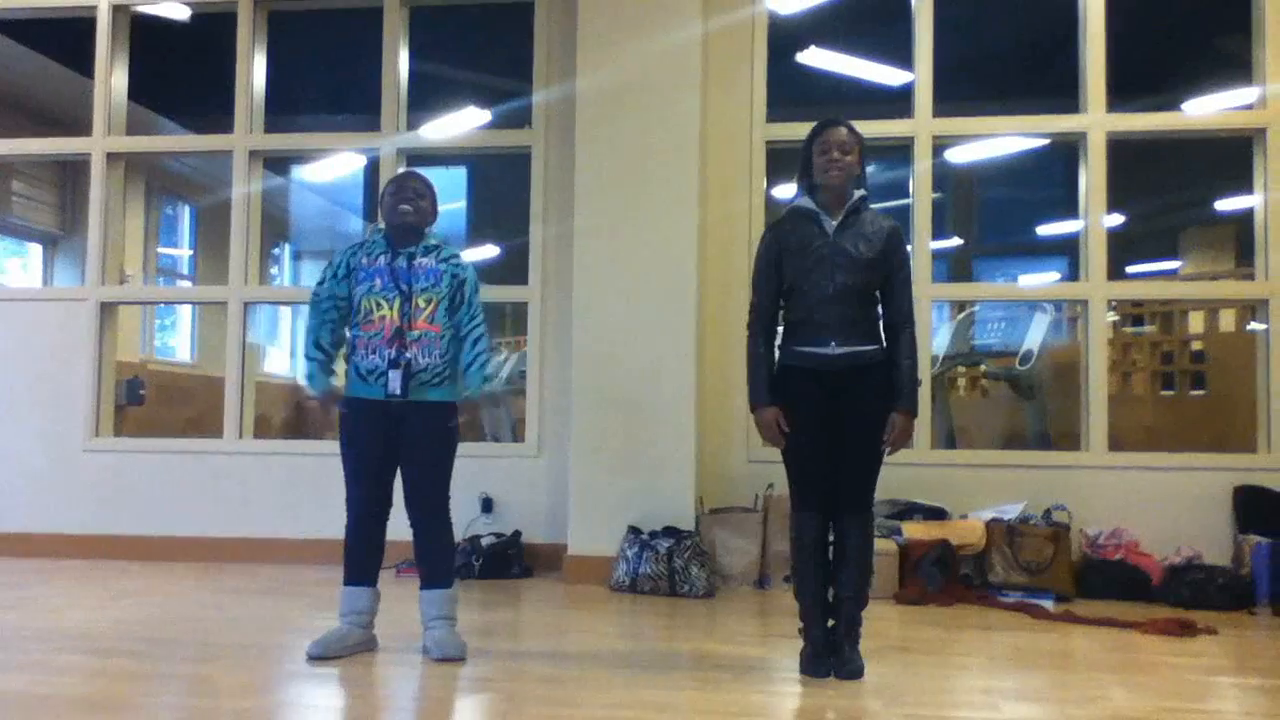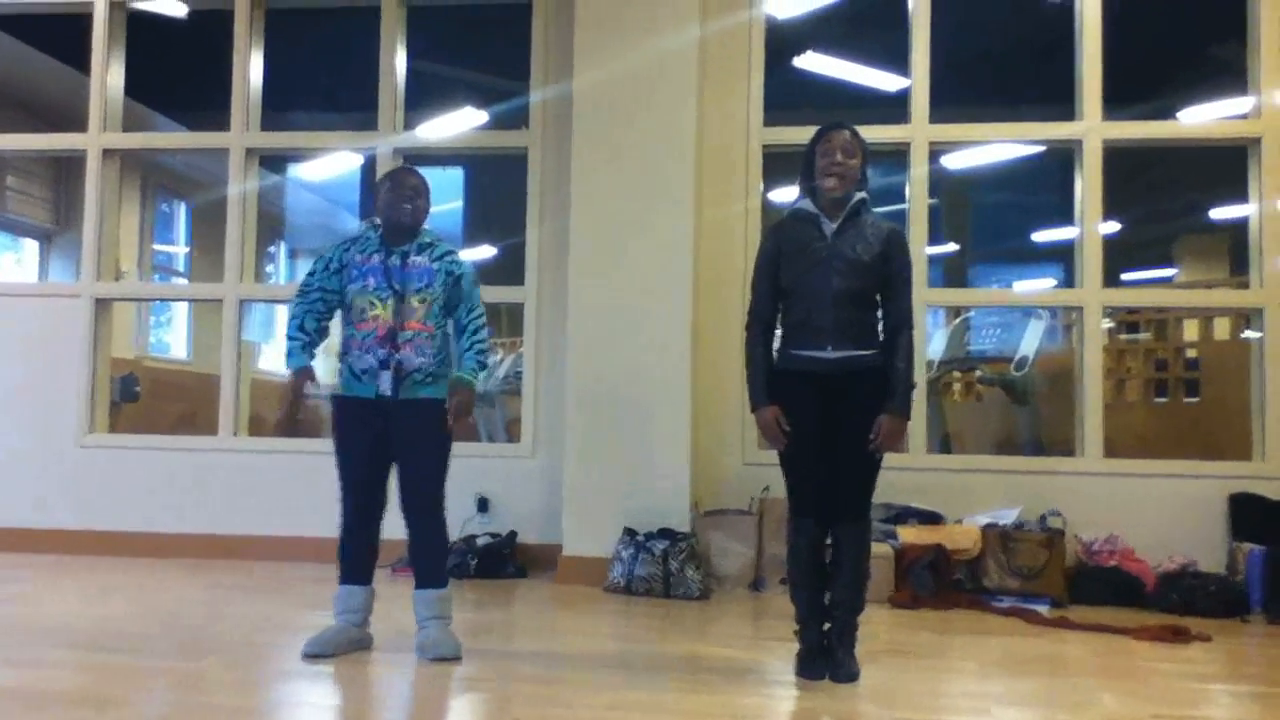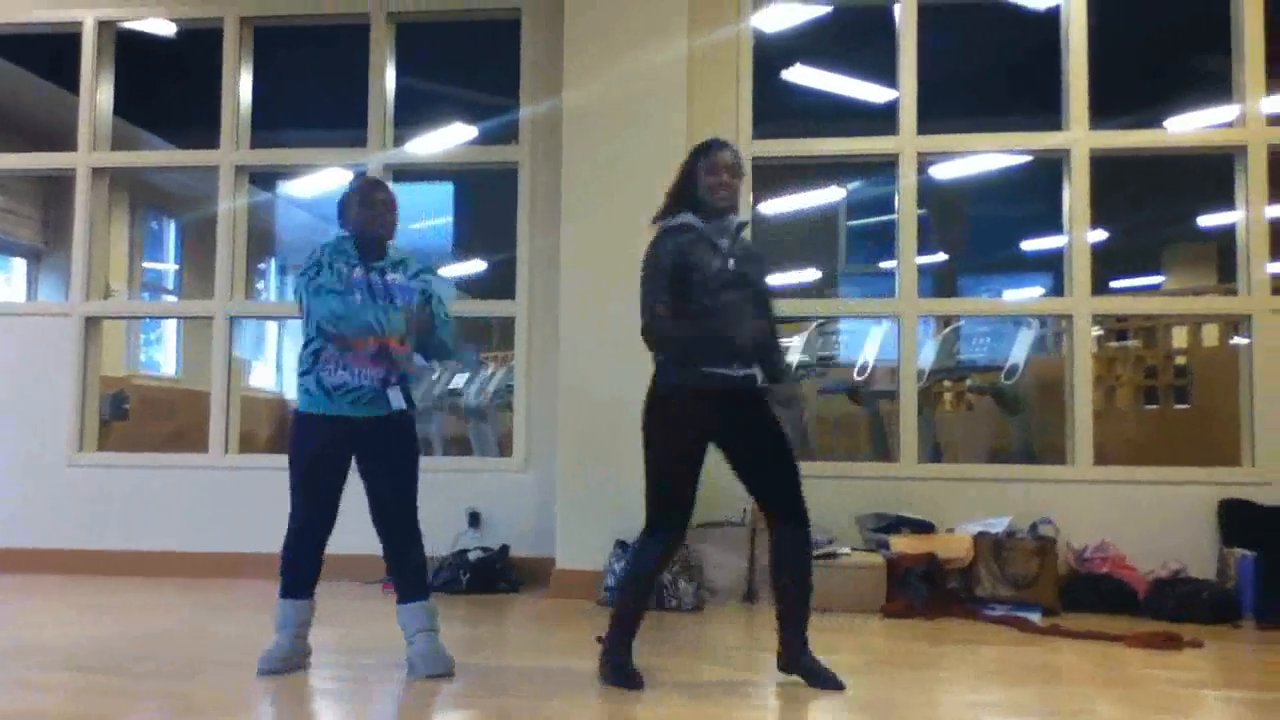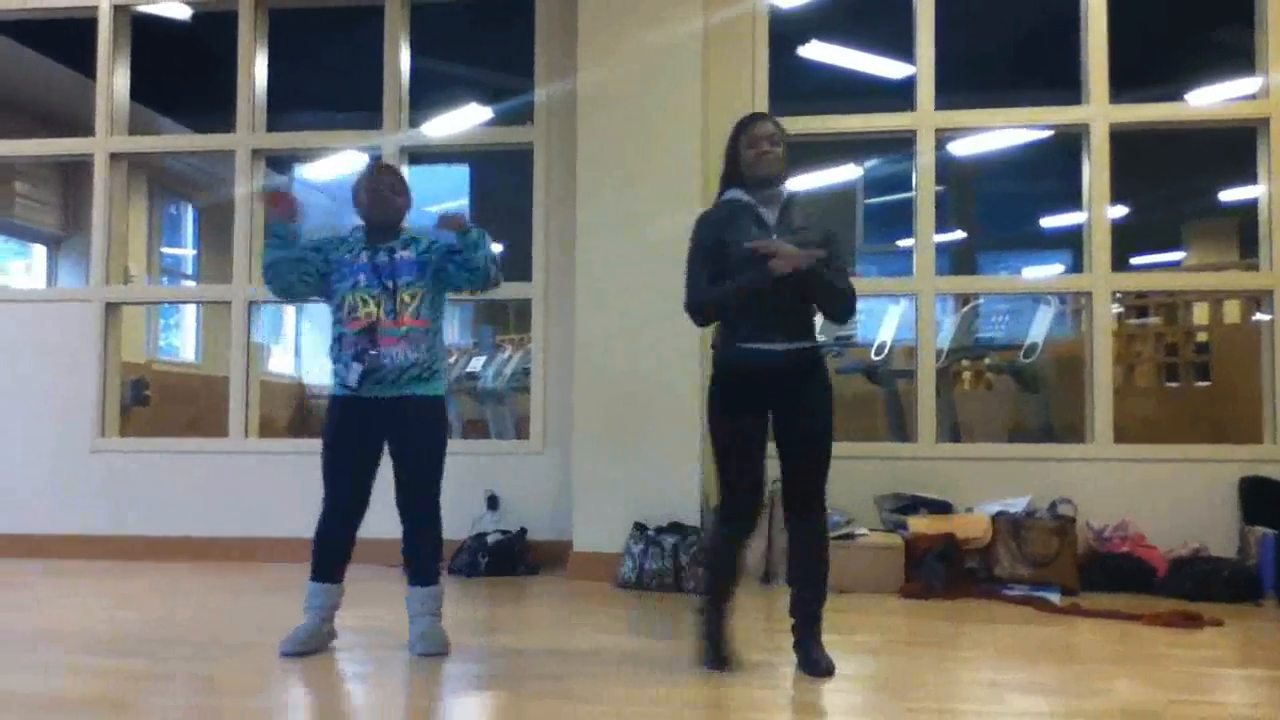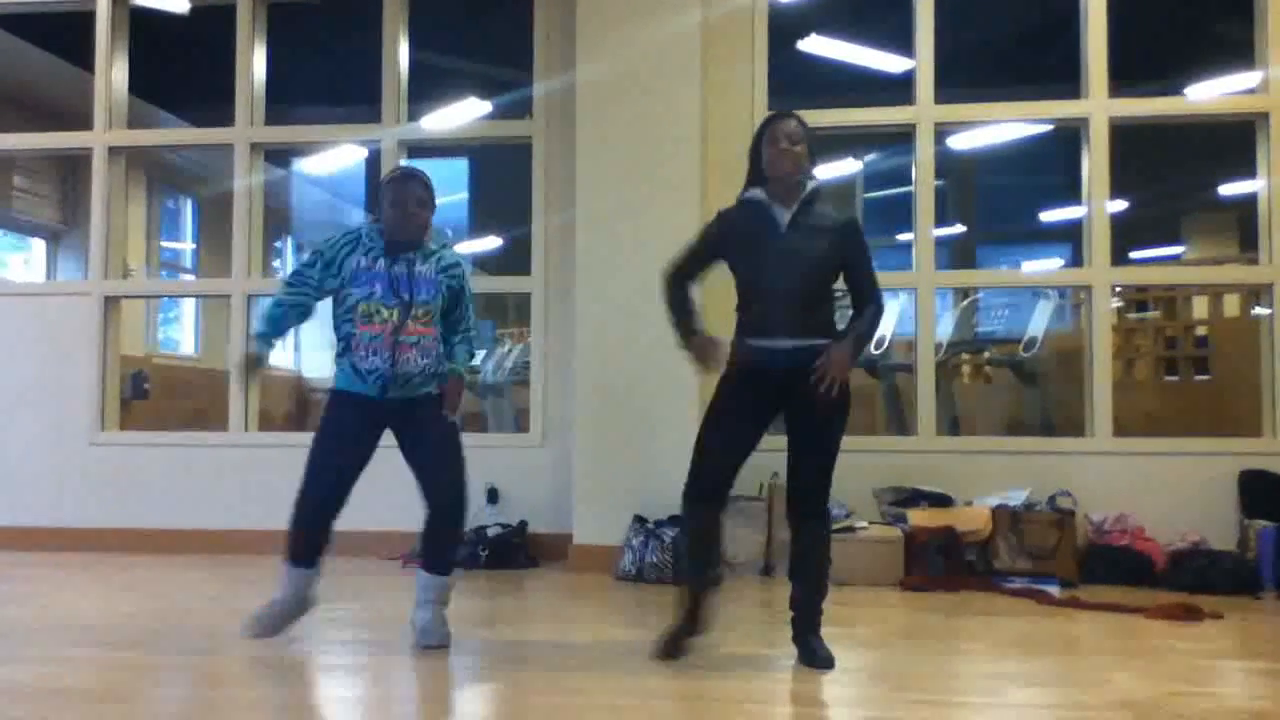
dt=1s
person 1, frame 1
left shoulder: (884, 232)
right shoulder: (782, 233)
left elbow: (901, 323)
right elbow: (761, 322)
left wrist: (905, 403)
right wrist: (761, 399)
left hip: (865, 381)
right hip: (801, 381)
left knee: (854, 510)
right knee: (809, 510)
left ankle: (847, 637)
right ankle: (815, 636)
person 1, frame 2
left shoulder: (885, 236)
right shoulder: (783, 234)
left elbow: (900, 327)
right elbow: (760, 323)
left wrist: (897, 406)
right wrist: (762, 399)
left hip: (861, 386)
right hip: (797, 385)
left knee: (851, 514)
right knee: (806, 513)
left ankle: (842, 641)
right ankle: (810, 638)
person 1, frame 3
left shoulder: (747, 254)
right shoulder: (671, 244)
left elbow: (762, 332)
right elbow: (656, 331)
left wrist: (775, 375)
right wrist: (731, 337)
left hip: (738, 397)
right hip: (681, 397)
left knee: (790, 515)
right knee: (666, 527)
left ankle: (794, 649)
right ankle: (616, 649)
person 1, frame 4
left shoulder: (811, 229)
right shoulder: (715, 224)
left elbow: (843, 308)
right elbow: (698, 306)
left wrist: (803, 263)
right wrist: (767, 272)
left hip: (801, 374)
right hip: (737, 374)
left knee: (806, 504)
right knee: (741, 503)
left ankle: (808, 636)
right ankle: (713, 622)
person 1, frame 5
left shoulder: (841, 225)
right shoulder: (737, 223)
left elbow: (869, 303)
right elbow: (678, 278)
left wrist: (848, 345)
right wrist: (692, 334)
left hip: (819, 374)
right hip: (752, 370)
left knee: (809, 505)
right knee: (704, 490)
left ankle: (808, 629)
right ankle: (690, 614)
person 2, frame 1
left shoulder: (453, 267)
right shoulder: (352, 260)
left elbow: (472, 332)
right elbow: (325, 321)
left wrist: (469, 388)
right wrist: (320, 379)
left hip: (430, 405)
right hip: (366, 404)
left knee: (430, 511)
right knee: (364, 510)
left ankle: (440, 623)
right ankle: (356, 623)
person 2, frame 2
left shoulder: (448, 263)
right shoulder: (346, 256)
left elbow: (472, 324)
right elbow: (309, 308)
left wrist: (466, 378)
right wrist: (300, 364)
left hip: (425, 403)
right hip: (358, 401)
left knee: (424, 509)
right knee: (359, 509)
left ankle: (434, 622)
right ankle: (352, 621)
person 2, frame 3
left shoulder: (413, 276)
right shoulder: (321, 265)
left elbow: (442, 345)
right elbow: (325, 310)
left wrist: (434, 335)
right wrist: (385, 325)
left hip: (389, 414)
right hip: (323, 414)
left knee: (400, 523)
right knee: (309, 522)
left ankle: (423, 638)
right ankle: (291, 637)
person 2, frame 4
left shoulder: (433, 252)
right shoulder: (334, 253)
left elbow: (484, 276)
right elbow: (285, 283)
left wrist: (467, 234)
right wrist: (282, 231)
left hip: (418, 399)
right hip: (352, 399)
left knee: (419, 507)
right knee: (340, 508)
left ankle: (425, 618)
right ankle: (318, 618)
person 2, frame 5
left shoulder: (447, 263)
right shoulder: (346, 251)
left elbow: (463, 327)
right elbow: (297, 292)
left wrist: (457, 369)
right wrist: (262, 340)
left hip: (424, 398)
right hip: (359, 396)
left knee: (448, 498)
right knee: (320, 496)
left ankle: (430, 608)
right ankle: (295, 591)
